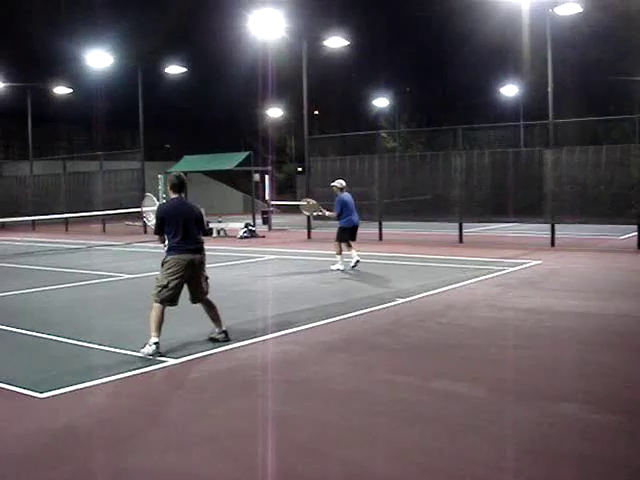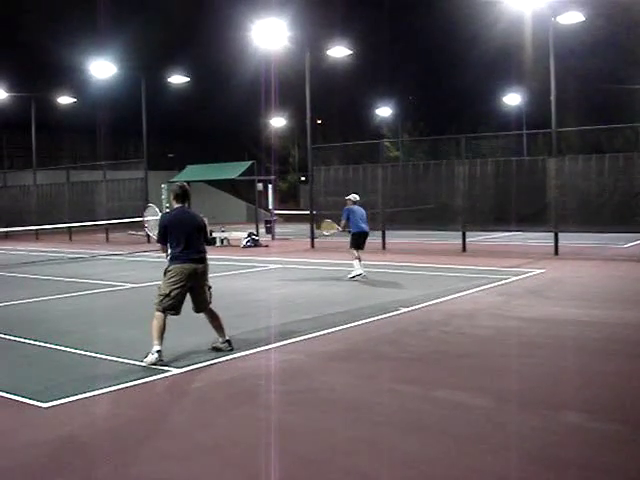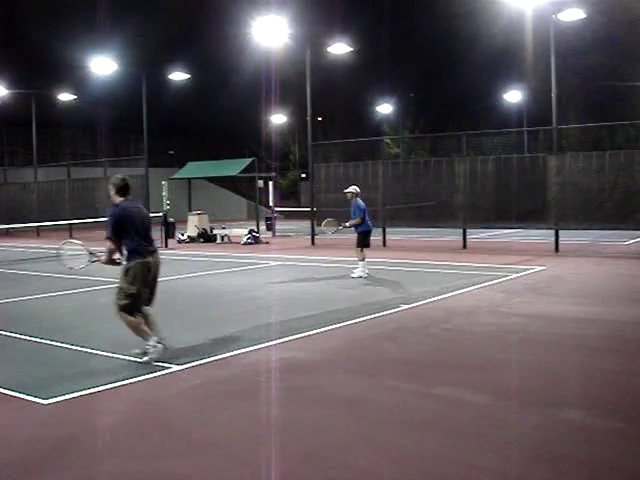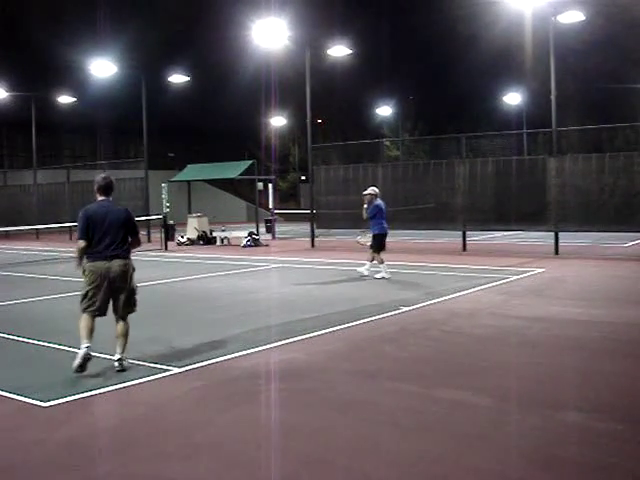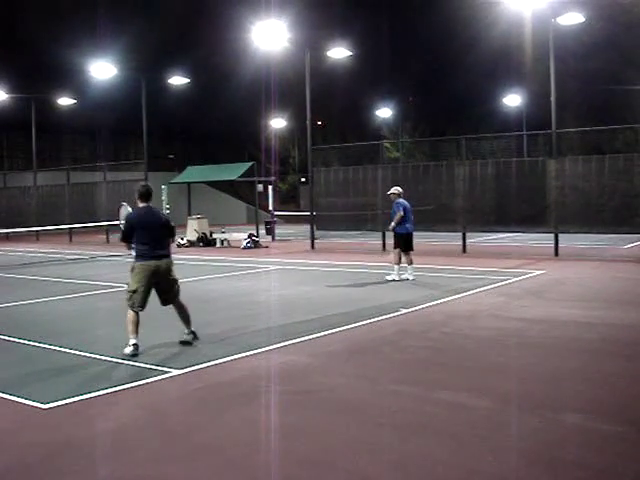
dt=1s
person 1, frame 1
left shoulder: (163, 208)
right shoulder: (195, 209)
left elbow: (161, 239)
right elbow: (202, 234)
left hip: (176, 257)
right hip: (197, 255)
left knee: (159, 301)
right knee: (202, 297)
left ankle: (154, 342)
right ankle: (221, 331)
person 1, frame 2
left shoulder: (166, 218)
right shoulder: (198, 219)
left elbow: (164, 248)
left hip: (179, 267)
right hip: (200, 265)
left knee: (160, 310)
right knee: (205, 307)
left ankle: (156, 350)
right ankle: (224, 341)
person 1, frame 3
left shoulder: (117, 212)
right shoulder: (140, 209)
left elbow: (113, 245)
left wrist: (107, 258)
right wrist: (121, 256)
left hip: (138, 263)
right hip: (152, 258)
left knee: (125, 310)
right knee: (140, 305)
left ankle: (154, 343)
right ankle: (154, 341)
person 1, frame 4
left shoulder: (88, 212)
right shoulder: (124, 212)
left elbow: (82, 245)
right elbow: (136, 242)
left wrist: (80, 261)
left hip: (96, 266)
right hip: (121, 265)
left knee: (88, 312)
right knee: (121, 315)
left ankle: (85, 348)
right ankle: (119, 358)
person 1, frame 5
left shoulder: (131, 217)
right shoulder: (162, 216)
left elbow: (128, 245)
right elbow: (169, 241)
left hip: (143, 264)
right hip: (164, 262)
left knee: (133, 307)
right knee: (175, 300)
left ankle: (133, 344)
right ankle: (190, 333)
